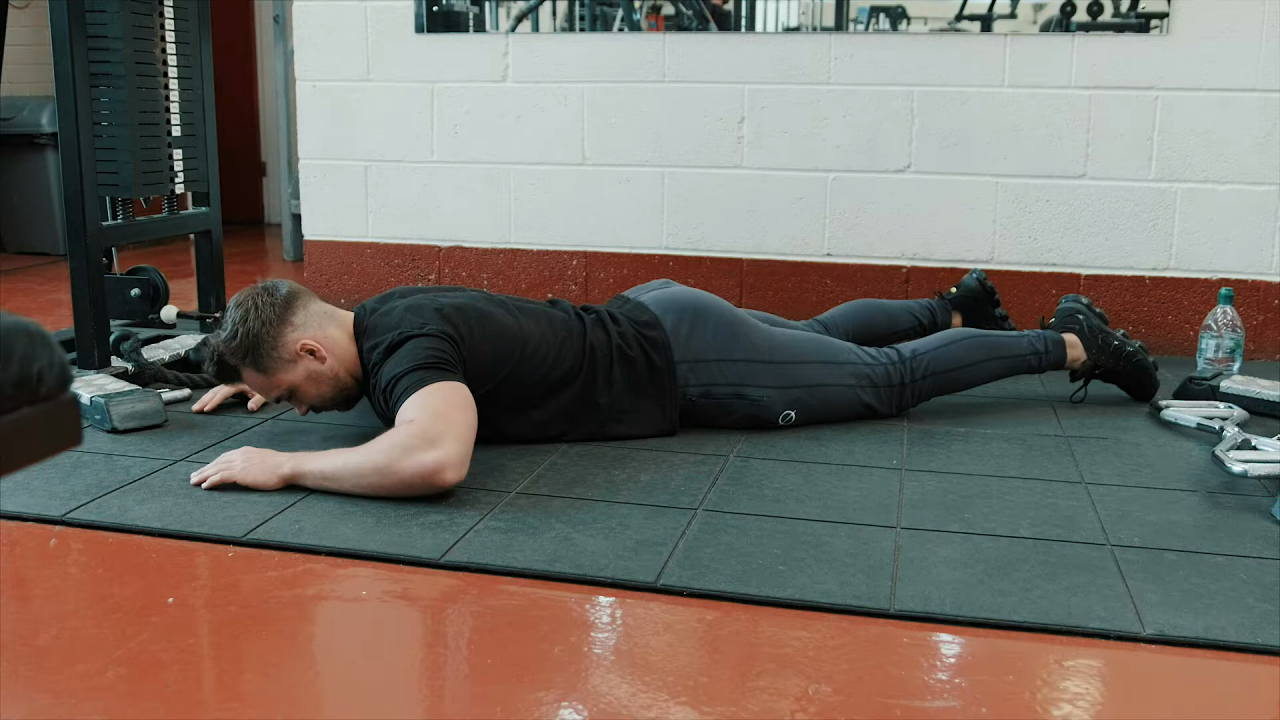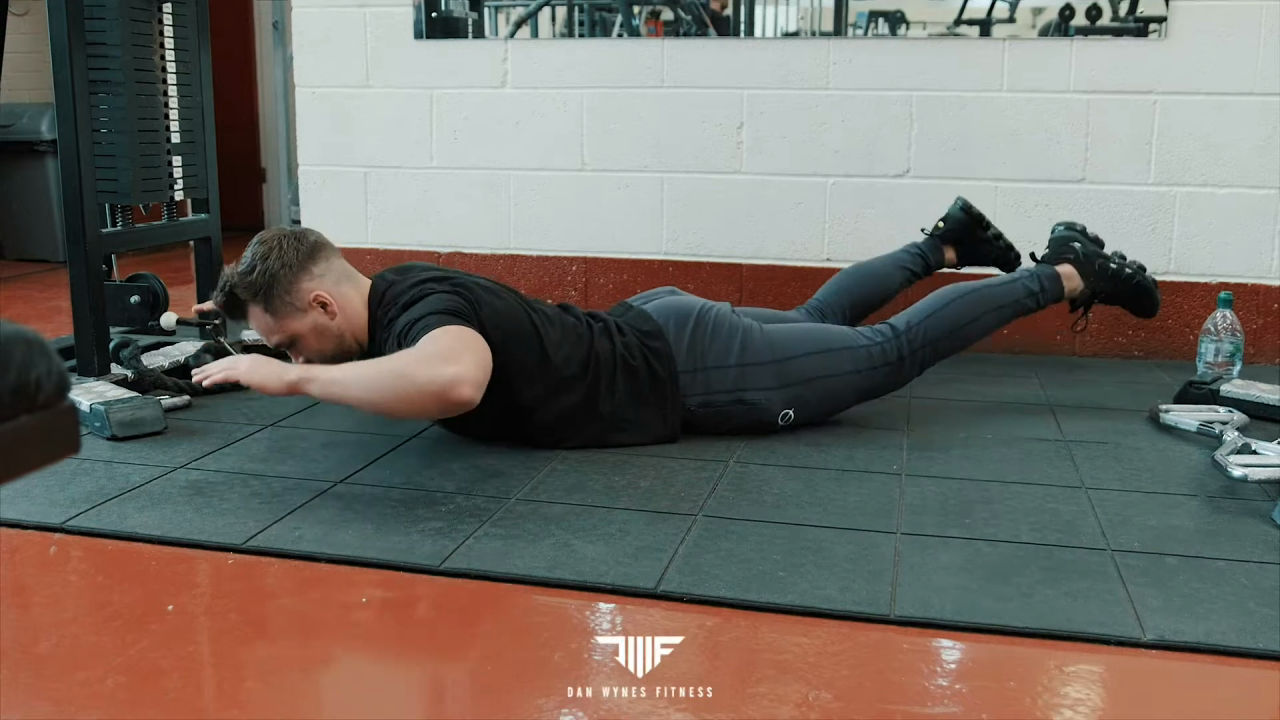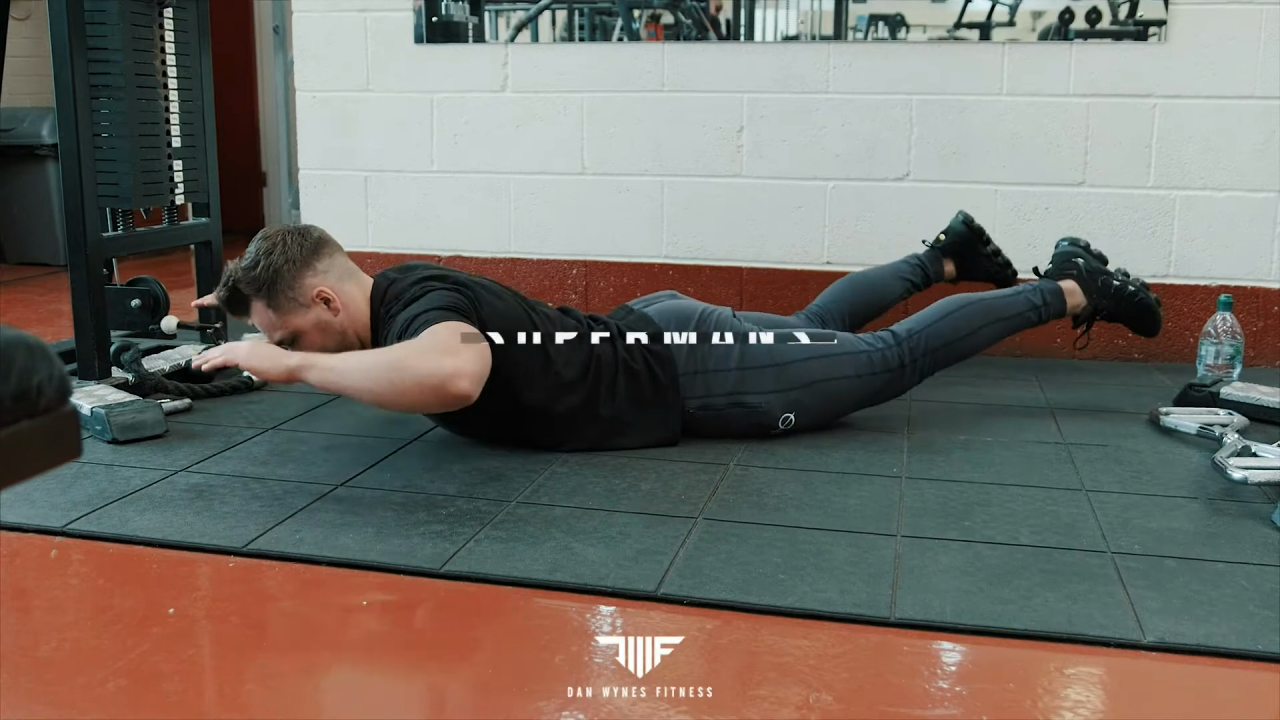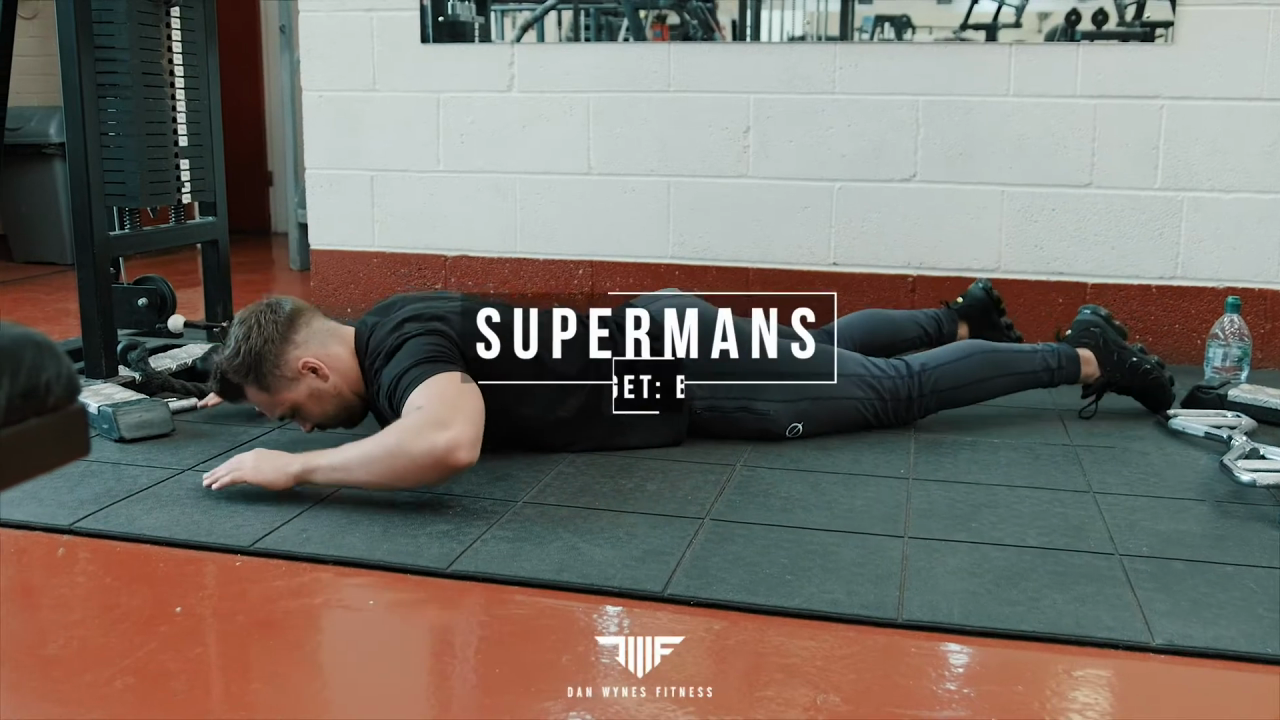
dt=0.4s
person 1, frame 1
left shoulder: (404, 346)
right shoulder: (376, 319)
left elbow: (433, 461)
left wrist: (284, 465)
right wrist: (253, 377)
left hip: (681, 362)
right hip: (650, 323)
left knee: (887, 380)
right knee: (818, 335)
left ankle: (1073, 344)
right ankle: (954, 309)
person 1, frame 2
left shoulder: (417, 305)
right shoulder: (388, 292)
left elbow: (457, 382)
left wrist: (289, 378)
right wrist: (258, 300)
left hip: (686, 374)
right hip: (651, 331)
left knee: (891, 355)
right knee: (816, 322)
left ankle: (1067, 273)
right ankle: (948, 243)
person 1, frame 3
left shoulder: (419, 302)
right shoulder: (390, 292)
left elbow: (453, 378)
left wrist: (285, 370)
right wrist: (252, 312)
left hip: (682, 376)
right hip: (651, 337)
left knee: (888, 360)
right knee: (813, 331)
left ankle: (1071, 290)
right ankle: (946, 257)
person 1, frame 4
left shoulder: (406, 350)
right shoulder: (381, 330)
left elbow: (447, 444)
left wrist: (295, 469)
right wrist: (253, 385)
left hip: (685, 371)
right hip: (656, 335)
left knee: (896, 393)
right knee: (818, 349)
left ankle: (1085, 358)
right ankle: (960, 320)
